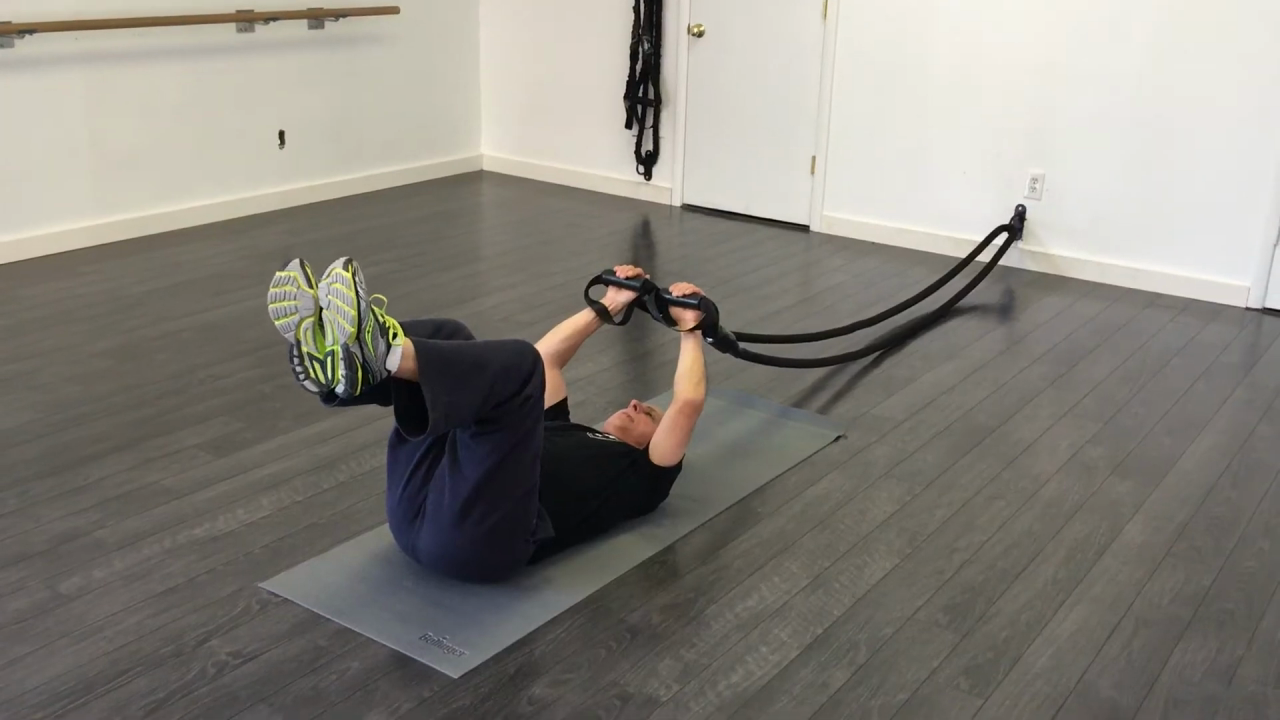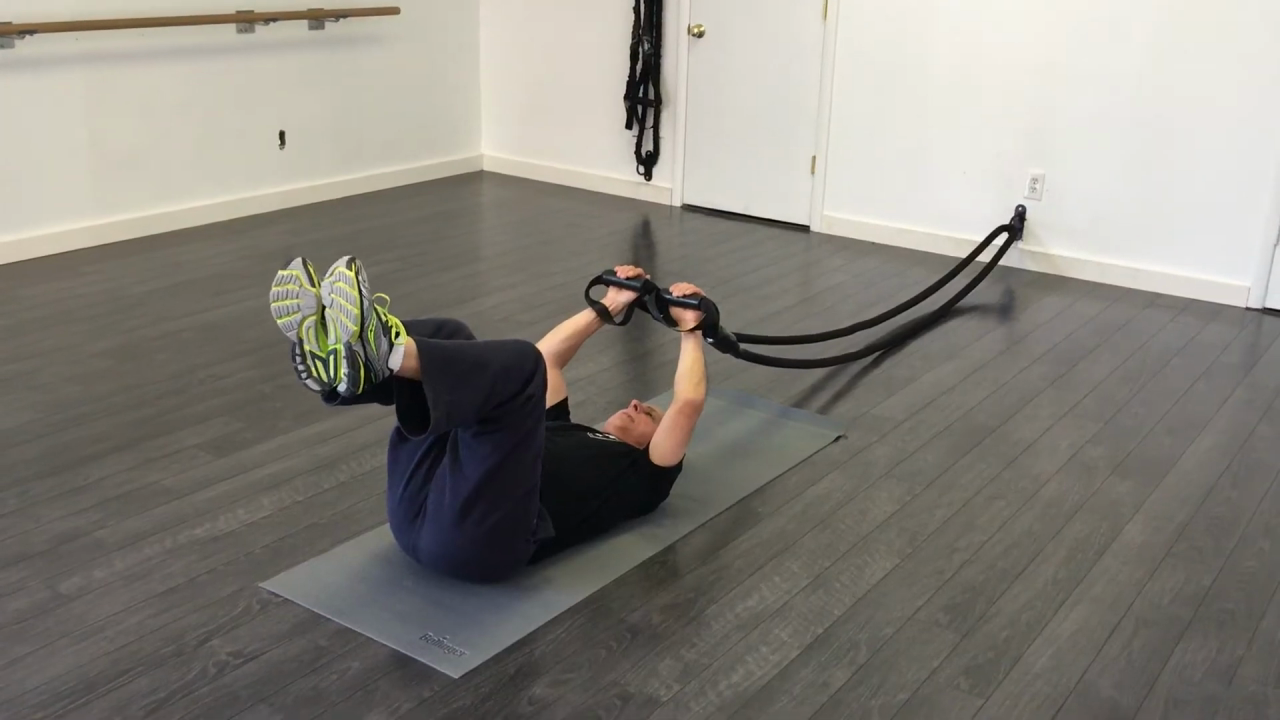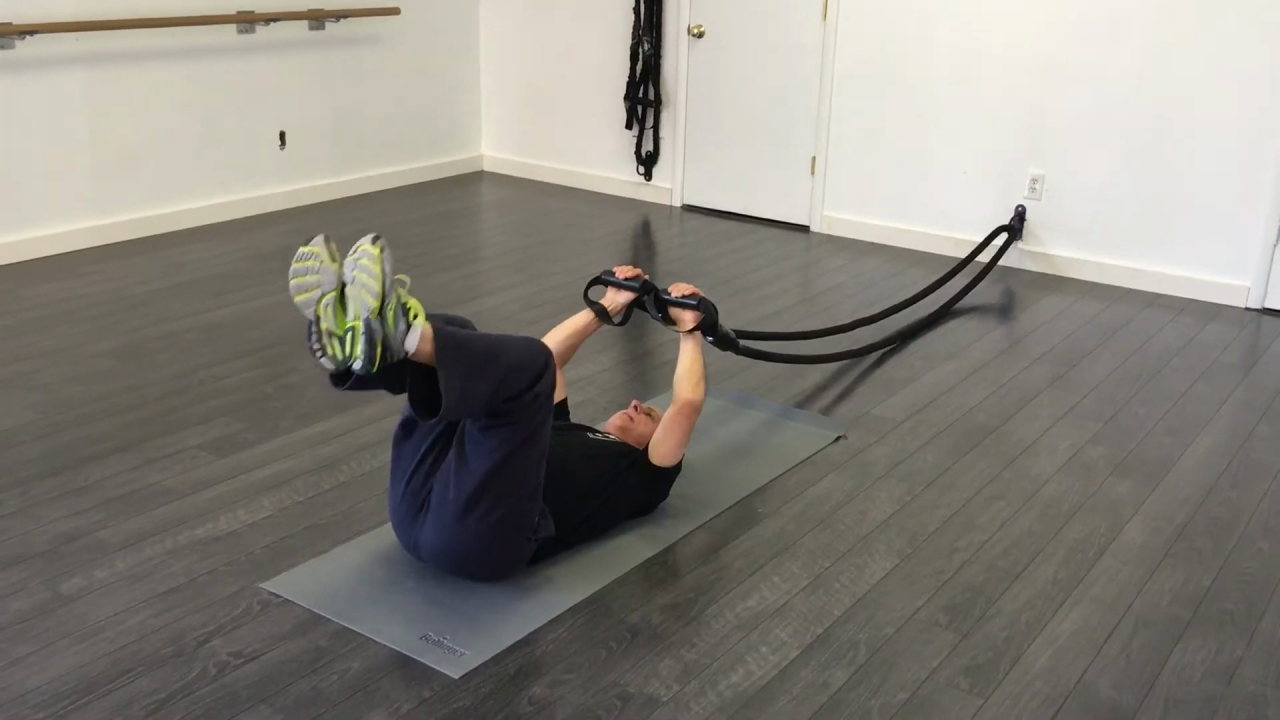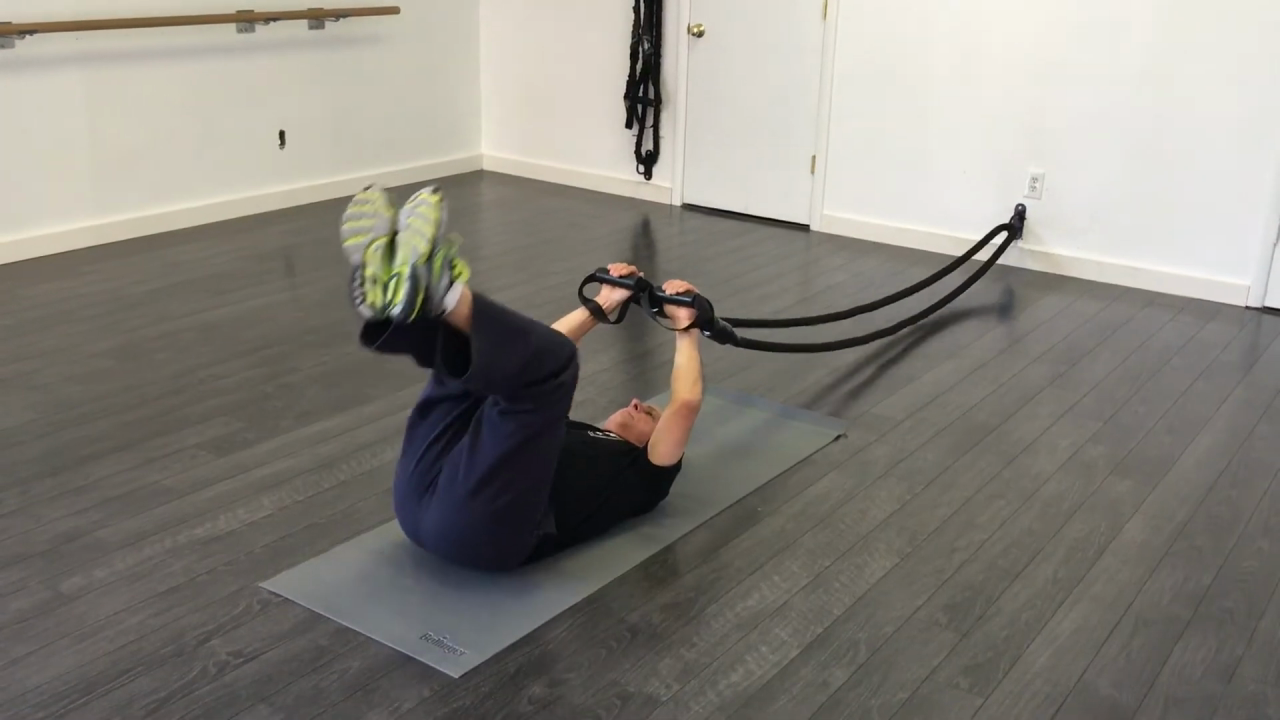
dt=0.2s
person 1, frame 1
left shoulder: (641, 477)
right shoulder: (565, 430)
left elbow: (688, 403)
right elbow: (547, 356)
left wrist: (689, 330)
right wrist: (606, 308)
left hip: (481, 536)
right hip: (420, 508)
left knee: (515, 365)
right knee: (446, 339)
left ankle: (379, 353)
right ankle: (339, 357)
person 1, frame 2
left shoulder: (642, 478)
right shoulder: (564, 430)
left elbow: (688, 404)
right elbow: (548, 356)
left wrist: (689, 329)
right wrist: (606, 308)
left hip: (481, 536)
right hip: (420, 508)
left knee: (517, 365)
right knee: (445, 339)
left ankle: (381, 352)
right ankle: (342, 356)
person 1, frame 3
left shoulder: (642, 477)
right shoulder: (568, 432)
left elbow: (687, 404)
right elbow: (550, 355)
left wrist: (689, 331)
right wrist: (605, 308)
left hip: (482, 533)
right hip: (421, 507)
left knee: (525, 363)
right knee: (450, 336)
left ankle: (398, 333)
right ankle: (355, 336)
person 1, frame 4
left shoulder: (642, 477)
right shoulder: (572, 434)
left elbow: (687, 403)
right elbow: (532, 350)
left wrist: (685, 329)
right wrist: (600, 306)
left hip: (485, 523)
right hip: (423, 498)
left knee: (549, 360)
right knee: (473, 347)
left ankle: (439, 293)
right ankle: (395, 289)
